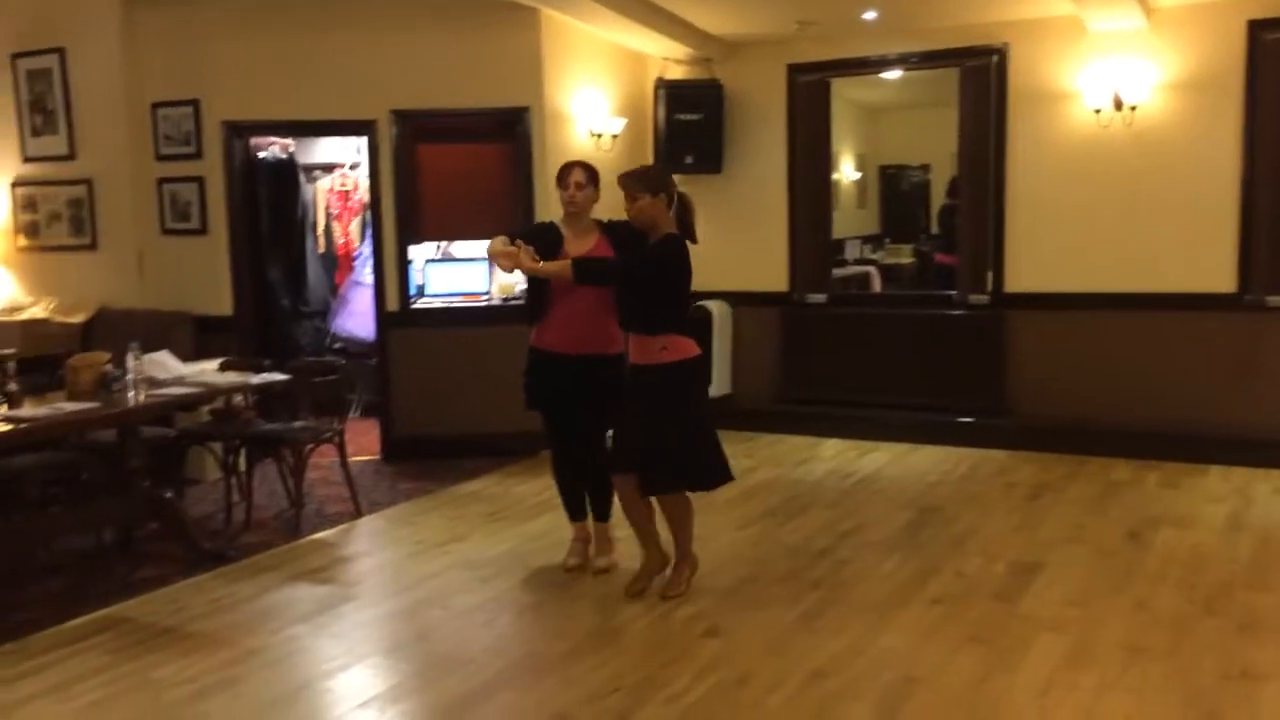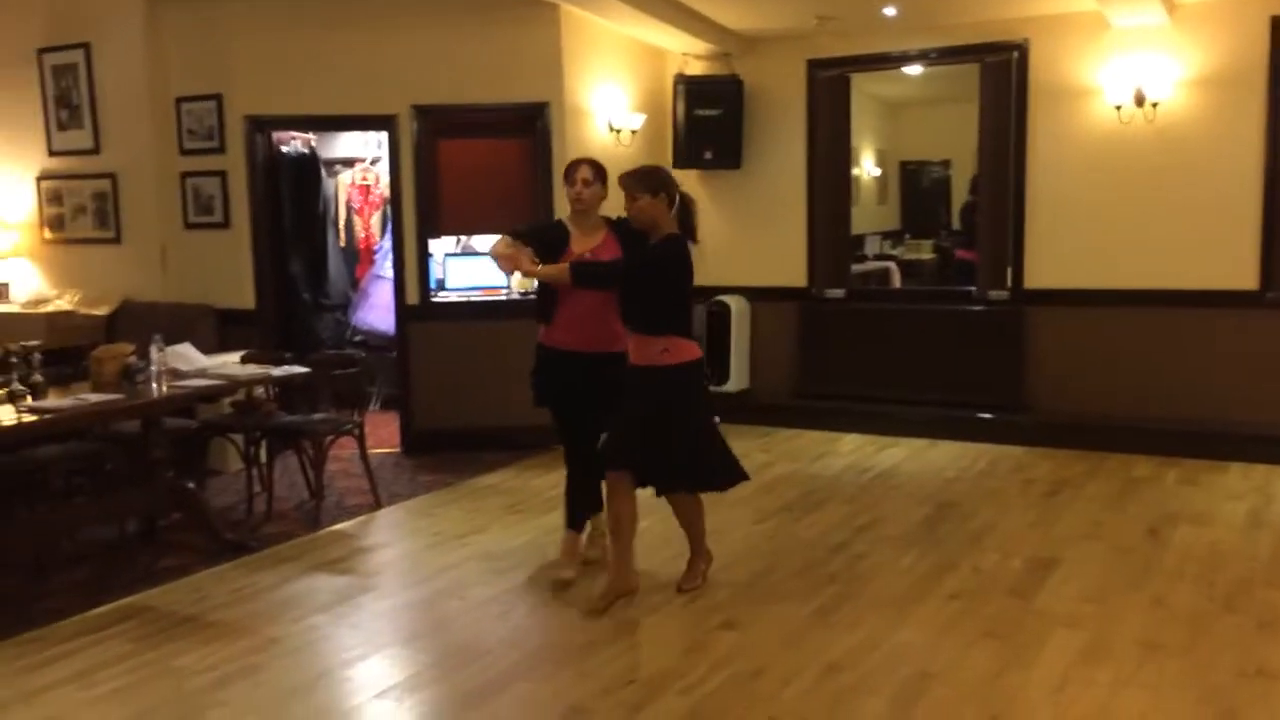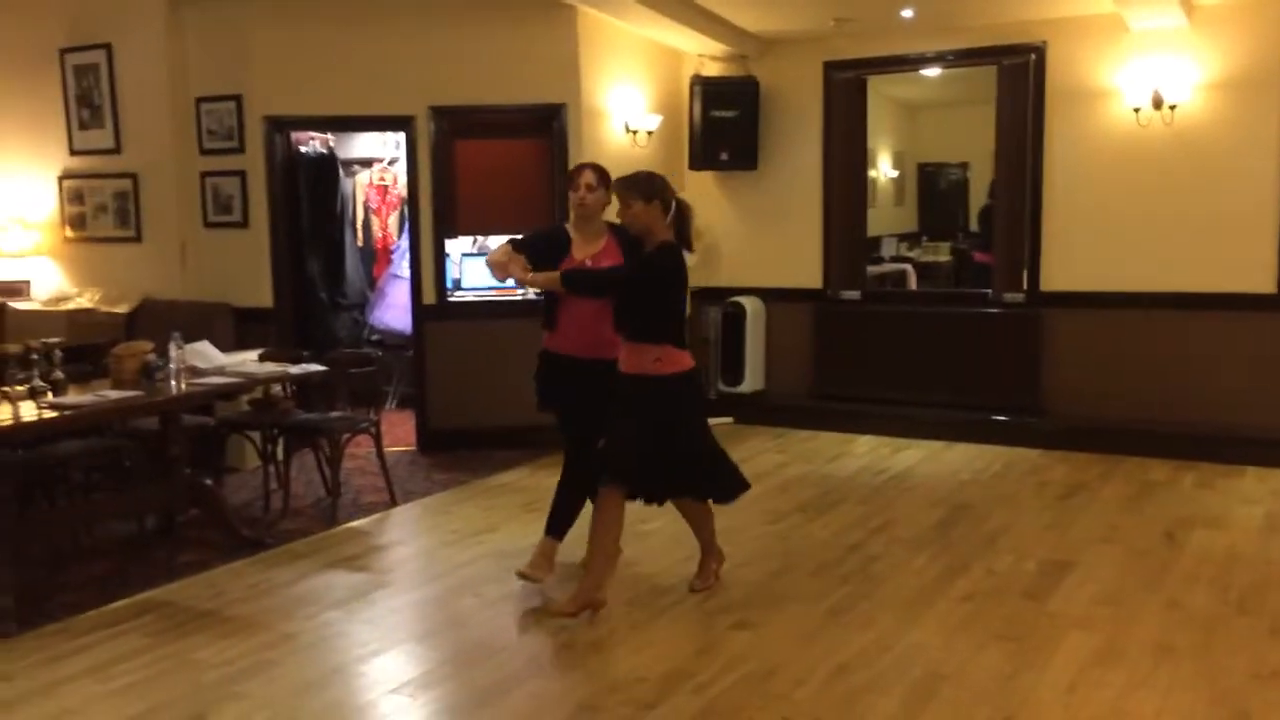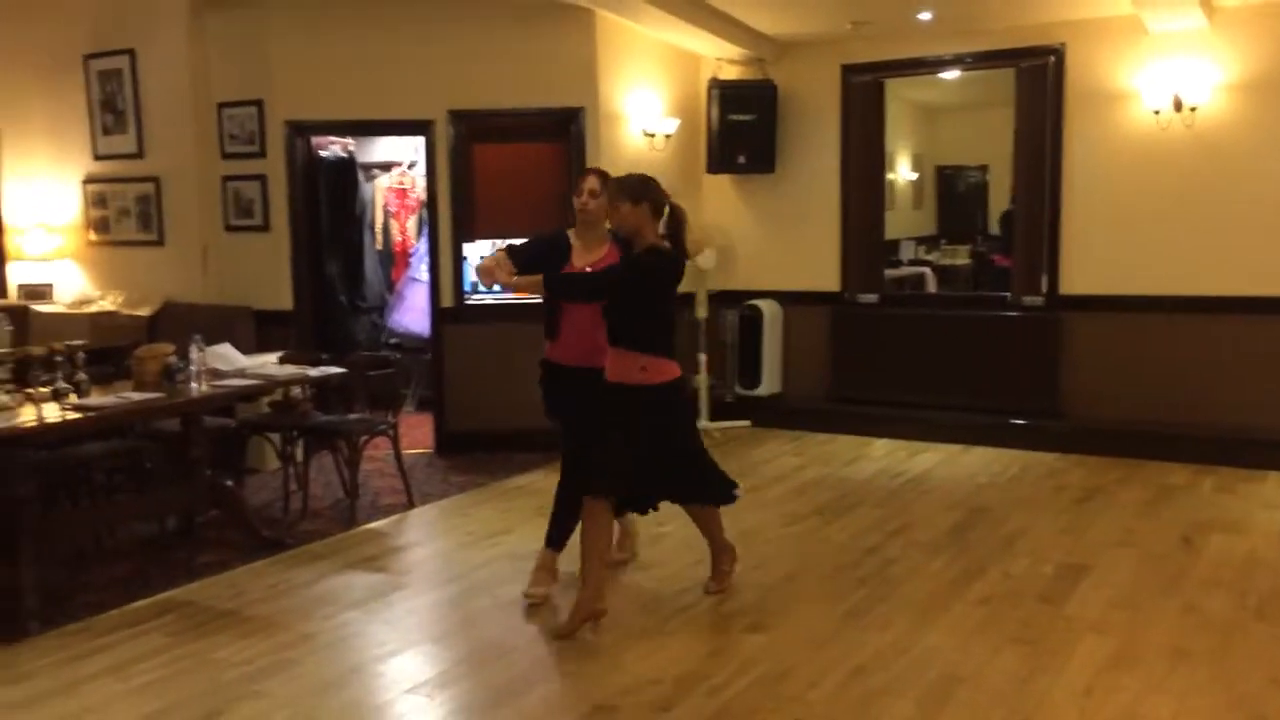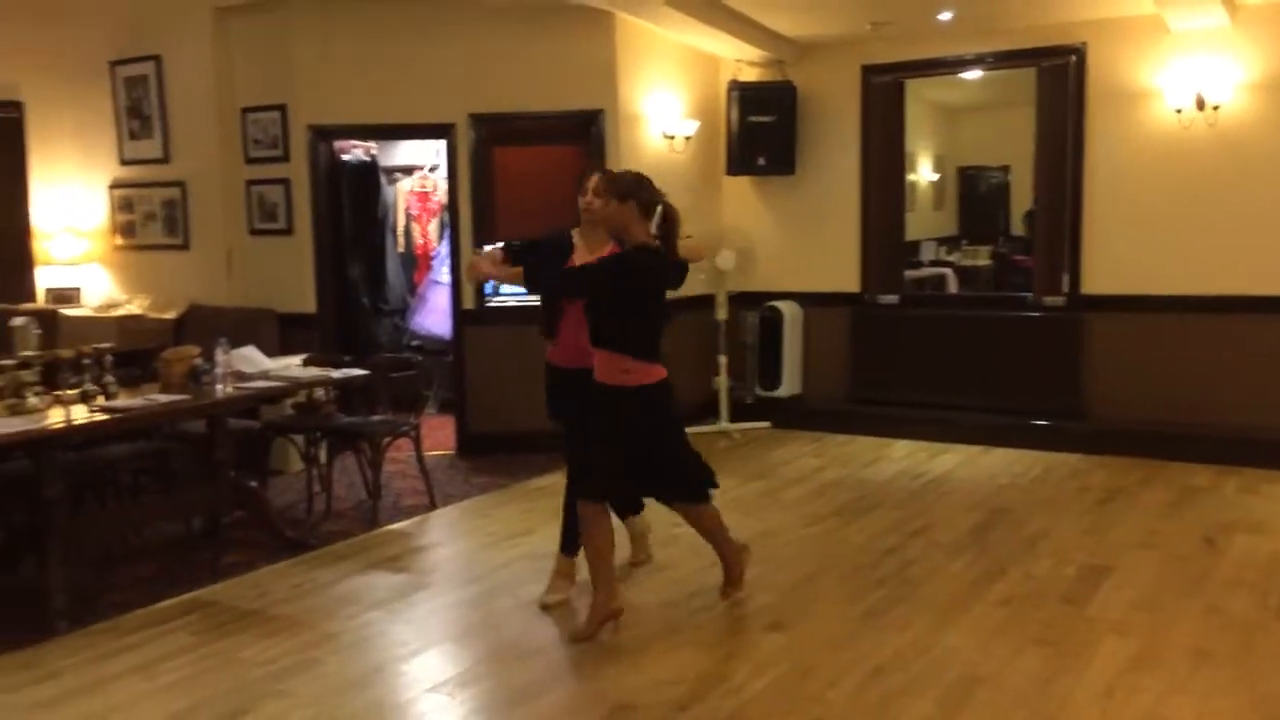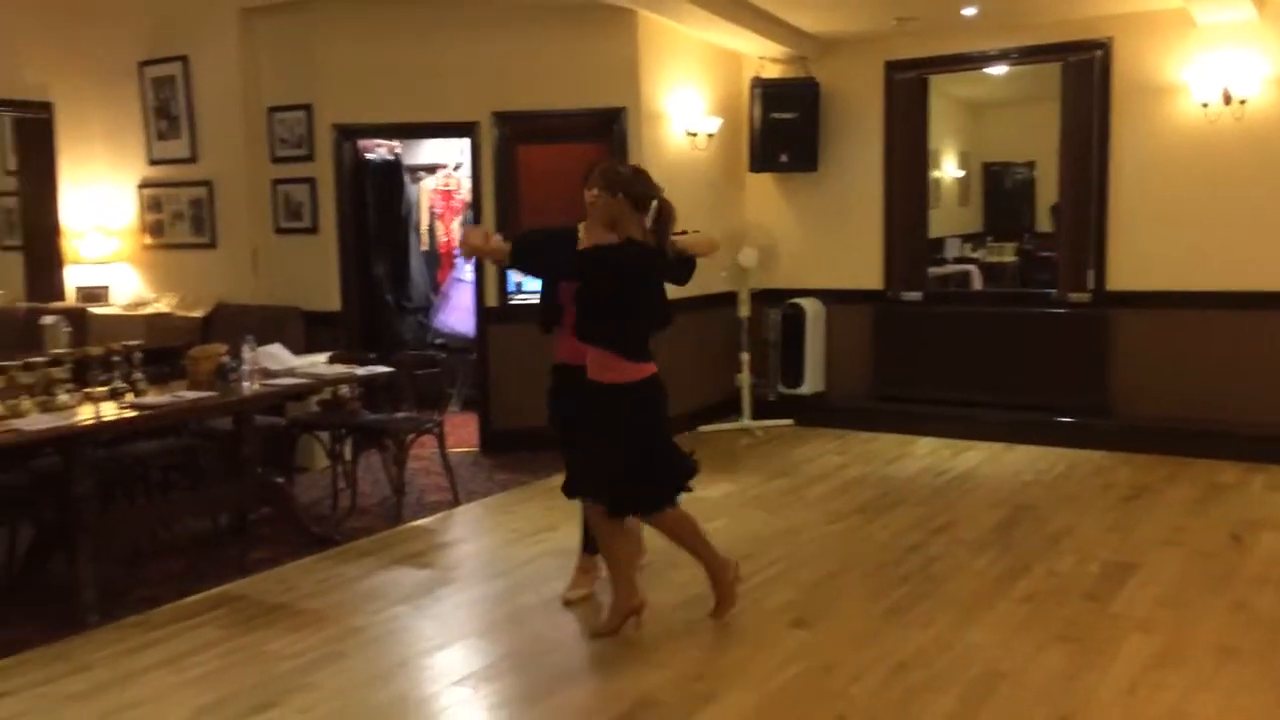
dt=0.1s
person 1, frame 1
left shoulder: (668, 252)
right shoulder: (648, 249)
left elbow: (605, 272)
left wrist: (538, 268)
left hip: (674, 371)
right hip: (643, 371)
left knee: (665, 475)
right knee: (625, 472)
left ankle: (685, 558)
right ankle: (653, 554)
person 1, frame 2
left shoulder: (669, 252)
right shoulder: (651, 248)
left elbow: (605, 274)
left wrist: (539, 272)
left hip: (676, 373)
right hip: (644, 372)
left knee: (677, 475)
right knee: (619, 471)
left ankle: (700, 554)
right ankle: (622, 573)
person 1, frame 3
left shoulder: (663, 261)
right shoulder: (650, 257)
left elbow: (599, 282)
left wrist: (531, 279)
left hip: (668, 384)
right hip: (636, 382)
left knee: (680, 482)
right knee: (611, 483)
left ankle: (711, 554)
right ankle: (593, 585)
person 1, frame 4
left shoulder: (649, 266)
right shoulder: (647, 260)
left elbow: (584, 287)
left wrist: (515, 281)
left hip: (656, 393)
right hip: (626, 390)
left knee: (686, 485)
right knee: (600, 492)
left ankle: (723, 554)
right ankle: (591, 598)
person 1, frame 5
left shoulder: (636, 264)
right shoulder: (642, 260)
left elbow: (571, 282)
left hip: (638, 394)
right hip: (614, 391)
left knee: (677, 488)
right knee: (592, 496)
left ankle: (732, 553)
right ankle: (606, 597)
person 1, frame 6
left shoulder: (619, 258)
right shoulder: (644, 254)
right elbow: (657, 314)
left hip: (624, 394)
right hip: (618, 389)
left knee: (649, 499)
right knee: (597, 501)
left ankle: (719, 567)
right ankle: (625, 596)
person 2, frame 1
left shoulder: (617, 236)
right shoulder: (542, 235)
right elbow: (501, 244)
right wrist: (502, 253)
left hip: (603, 360)
right hip: (552, 359)
left knee: (591, 445)
right knee: (564, 448)
left ankle: (603, 533)
right ankle: (580, 532)
person 2, frame 2
left shoulder: (623, 234)
right shoulder: (550, 233)
right elbow: (509, 245)
right wrist: (506, 252)
left hip: (607, 358)
right hip: (558, 356)
left knee: (583, 446)
right knee: (577, 445)
left ankle: (570, 543)
right ankle: (596, 527)
person 2, frame 3
left shoulder: (627, 240)
right shoulder: (552, 239)
right elbow: (509, 253)
right wrist: (502, 260)
left hip: (607, 366)
right hip: (561, 363)
left knee: (579, 455)
right knee: (583, 451)
left ankle: (548, 549)
person 2, frame 4
right shoulder: (553, 245)
right elbow: (506, 260)
right wrist: (493, 266)
left hip: (606, 373)
right hip: (562, 370)
left knee: (576, 462)
right knee: (591, 456)
left ankle: (548, 562)
right ankle: (625, 528)
person 2, frame 5
right shoulder: (555, 245)
right elbow: (508, 260)
right wrist: (486, 264)
right hip: (564, 373)
left knee: (583, 465)
right knee: (594, 462)
left ankle: (566, 565)
right ankle: (637, 526)
person 2, frame 6
right shoulder: (560, 241)
left elbow: (708, 244)
right elbow: (501, 249)
left wrist: (680, 245)
right wrist: (475, 242)
right hip: (571, 370)
right knee: (578, 460)
left ankle: (588, 563)
